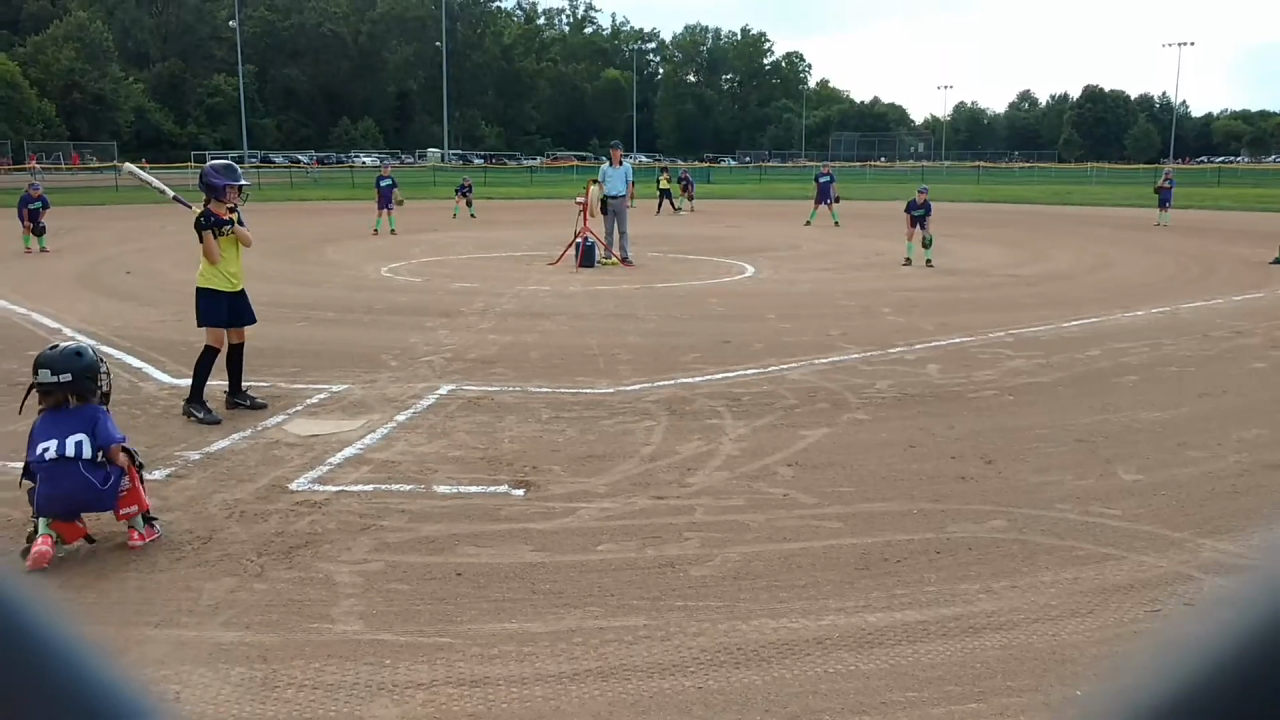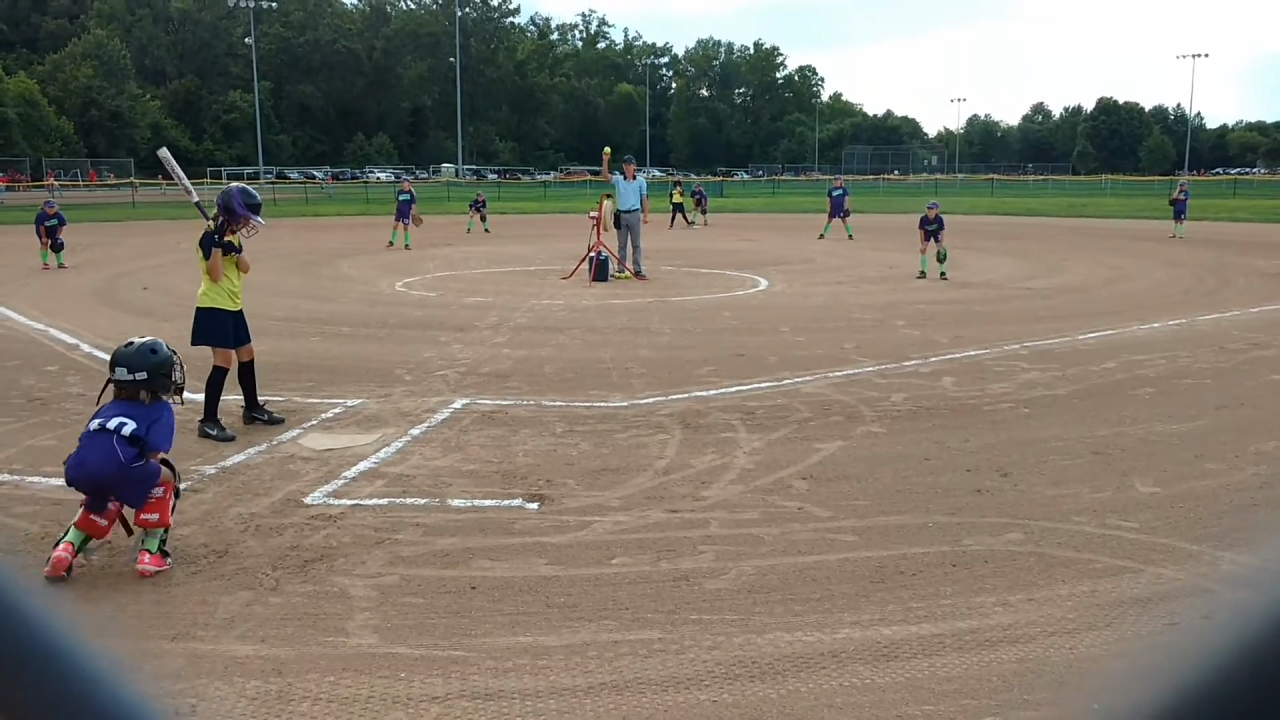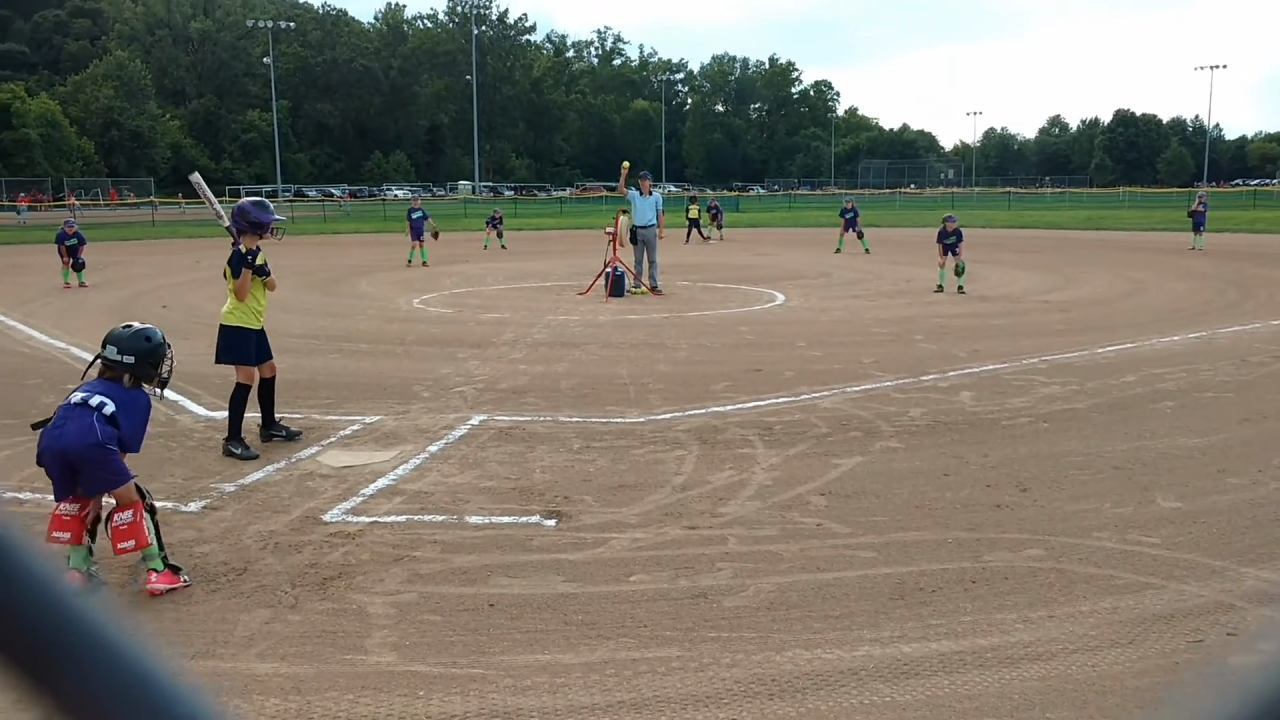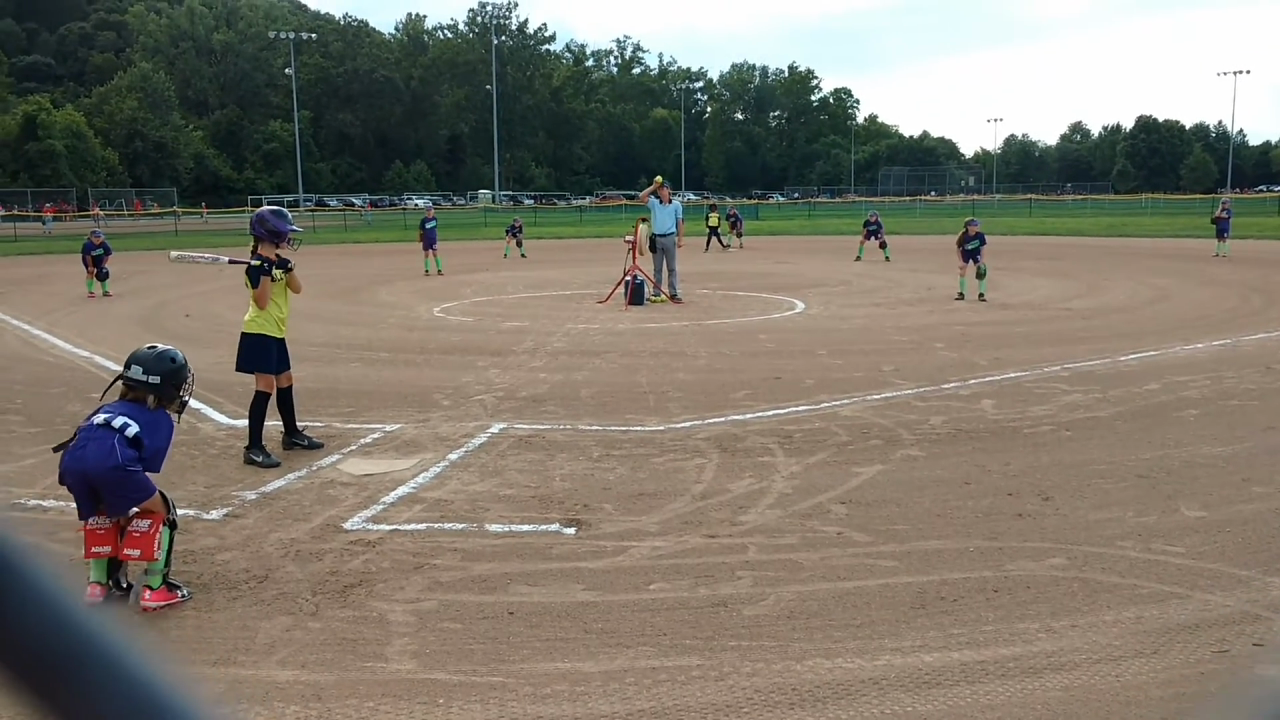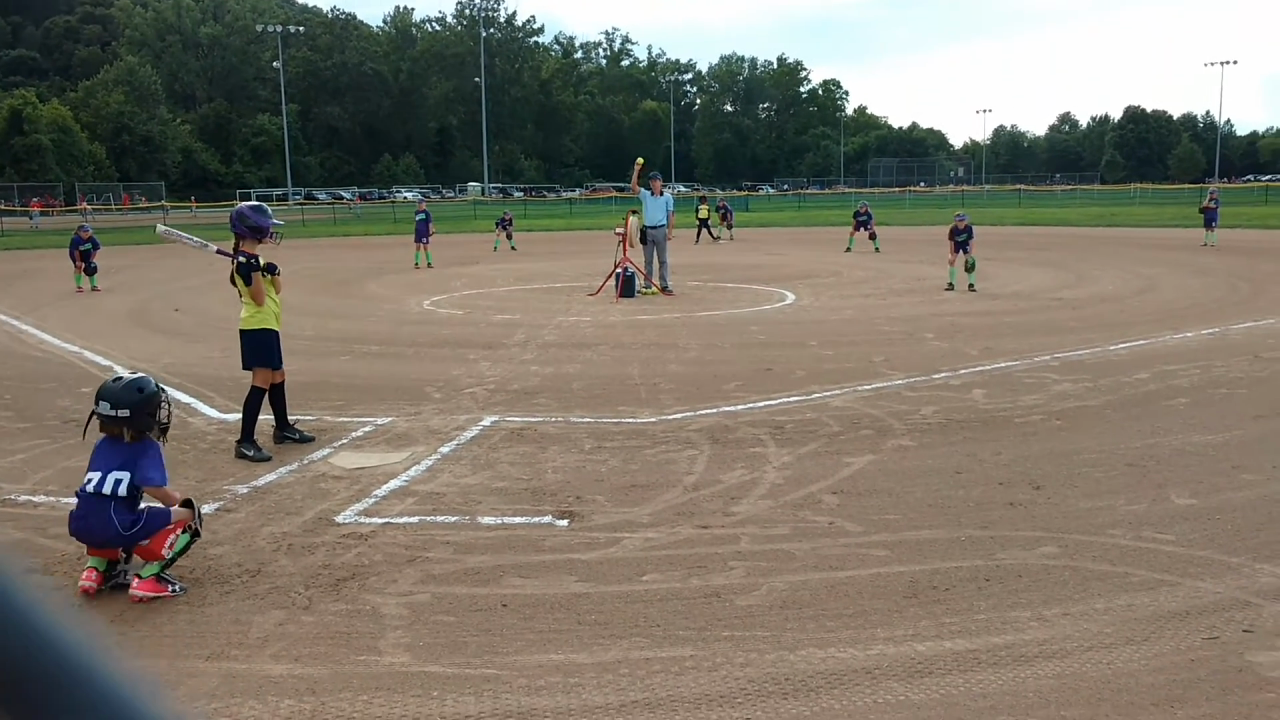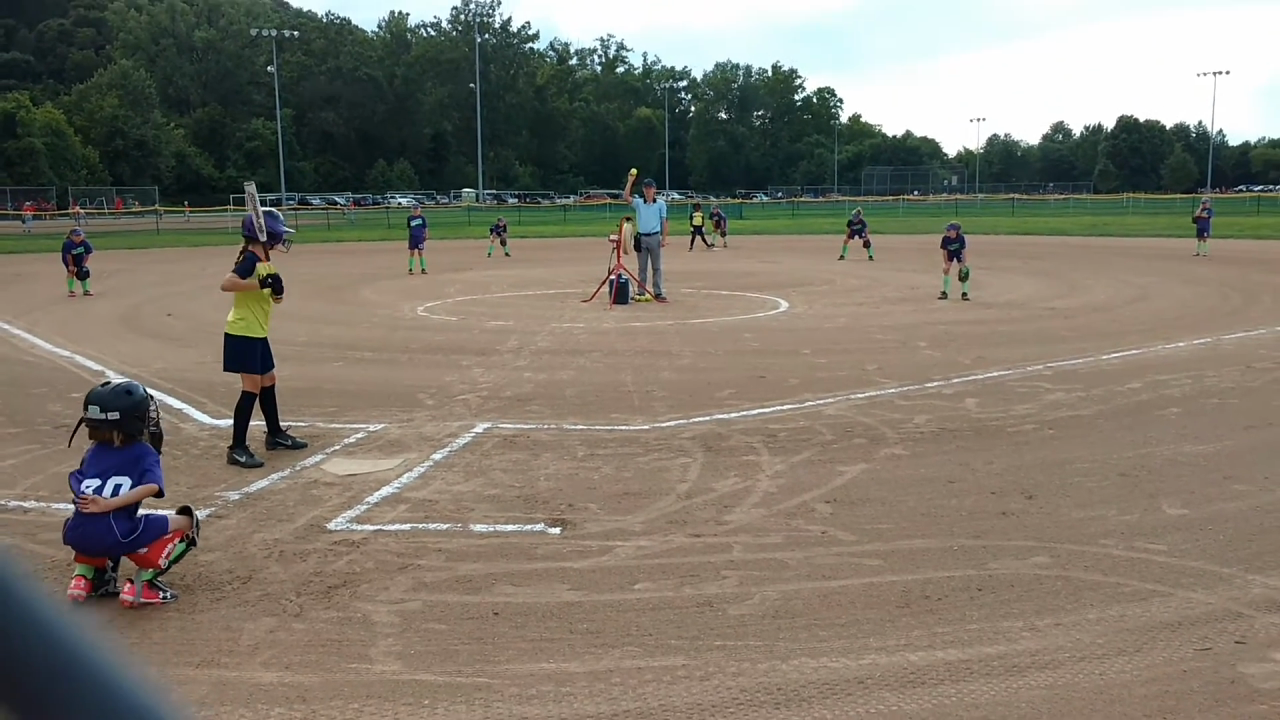
dt=0.7s
person 1, frame 1
left shoulder: (233, 213)
right shoulder: (204, 219)
left elbow: (248, 241)
right elbow: (214, 258)
left wrist: (229, 225)
right wrist: (208, 229)
left hip: (234, 286)
right hip: (212, 287)
left knee: (237, 339)
right knee: (215, 343)
left ankle: (235, 393)
right ankle: (194, 402)
person 1, frame 2
left shoulder: (233, 235)
right shoulder: (209, 237)
left elbow: (245, 268)
right elbow: (215, 276)
left wrist: (237, 251)
right wrist: (217, 243)
left hip: (233, 305)
right hip: (215, 306)
left knee: (246, 355)
right knee: (223, 361)
left ankle: (252, 408)
right ankle: (208, 421)
person 1, frame 3
left shoulder: (257, 252)
right shoulder: (238, 256)
left elbow: (273, 286)
right elbow: (240, 295)
left wrist: (265, 273)
right wrist: (247, 266)
left hip: (255, 324)
right hip: (238, 324)
left knee: (268, 371)
right knee: (246, 379)
left ankle: (269, 425)
right ankle: (233, 440)
person 1, frame 4
left shoulder: (276, 260)
right shoulder: (257, 264)
left elbow: (297, 288)
right elbow: (261, 303)
left wrist: (289, 268)
right wrist: (265, 273)
left hip: (276, 332)
right hip: (259, 332)
left knee: (285, 381)
right knee: (265, 387)
left ankle: (292, 434)
right ankle: (253, 448)
person 1, frame 5
left shoulder: (255, 257)
right shoulder: (244, 262)
left elbow: (277, 289)
right elbow: (260, 300)
left wrist: (273, 271)
right wrist: (256, 271)
left hip: (268, 326)
right hip: (258, 327)
left knee: (277, 376)
right knee: (262, 382)
left ankle: (283, 428)
right ankle: (245, 442)
person 1, frame 6
left shoulder: (265, 262)
right shoulder: (250, 260)
left elbow: (277, 300)
right elbow: (226, 284)
left wrist: (277, 289)
right wrist: (259, 284)
left hip: (257, 332)
right hip: (243, 332)
left knee: (268, 382)
right knee: (252, 387)
left ankle: (275, 434)
right ankle: (237, 448)
person 2, frame 1
left shoulder: (39, 423)
right shoulder: (94, 413)
left elbow: (32, 469)
right elbow: (114, 451)
right wrist: (118, 458)
left hip: (46, 500)
right hip: (90, 492)
left knee: (57, 501)
right knee: (124, 462)
left ankle: (44, 539)
right ankle: (139, 529)
person 2, frame 2
left shoulder: (109, 407)
right shoulder: (161, 409)
right elbow: (152, 452)
left hip: (79, 468)
right hip: (116, 463)
left knee: (102, 495)
right knee: (165, 477)
left ankle: (66, 548)
right ankle: (151, 553)
person 2, frame 3
left shoulder: (90, 386)
right shoulder: (139, 398)
right elbow: (121, 451)
right wrist: (97, 495)
left hip: (50, 441)
right hip: (90, 441)
left knee: (81, 499)
right knee: (132, 500)
left ankle: (78, 570)
right ankle: (159, 571)
person 2, frame 4
left shoulder: (111, 407)
right shoulder: (161, 420)
right elbow: (146, 468)
right wrist: (124, 505)
left hip: (72, 462)
right hip: (112, 463)
left knee: (104, 513)
right knee: (160, 512)
left ankle: (98, 582)
right ankle: (155, 588)
person 2, frame 5
left shoulder: (102, 444)
right shoulder: (149, 447)
right elbow: (153, 486)
right wrist: (172, 499)
left hip: (81, 526)
right hip: (117, 527)
right knee: (189, 514)
left ankle: (96, 570)
right ankle: (149, 577)
person 2, frame 6
left shoulder: (93, 451)
right shoulder: (146, 453)
left elbow: (77, 488)
right elbow: (151, 487)
right wrist: (109, 505)
left hip: (77, 535)
right hip: (115, 537)
right knee: (186, 521)
left ankle: (84, 577)
right ankle: (143, 583)
